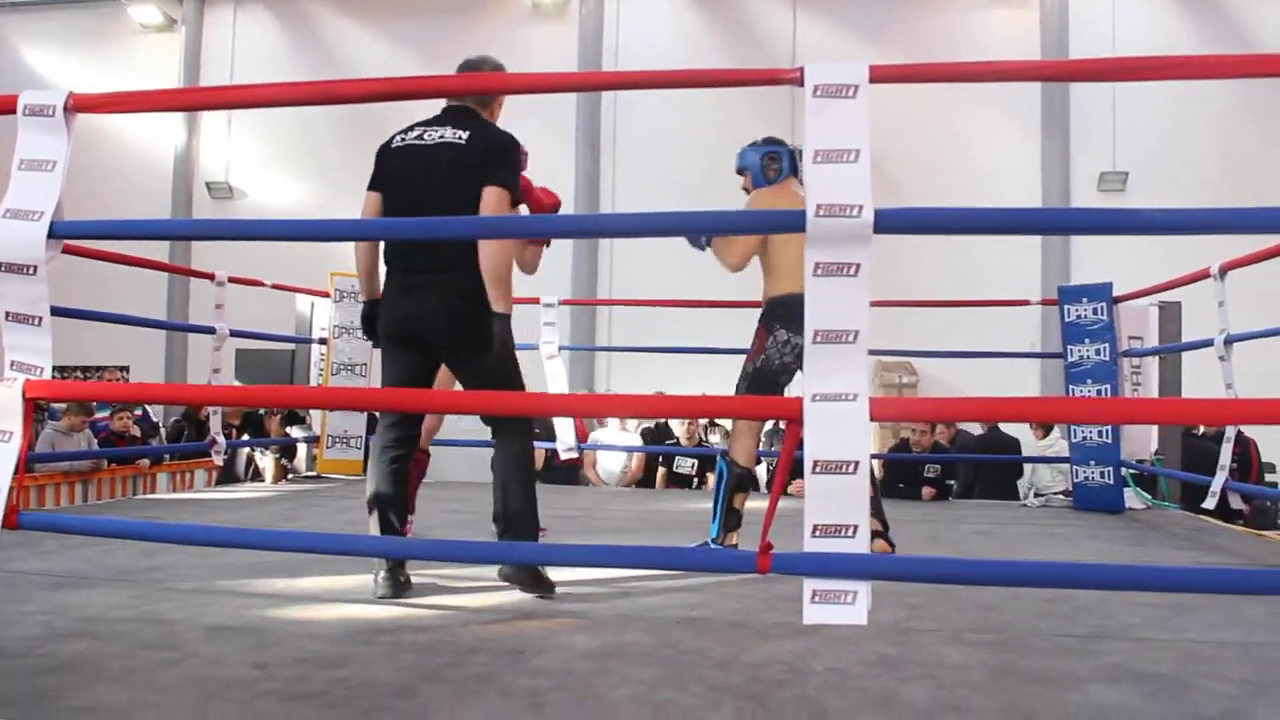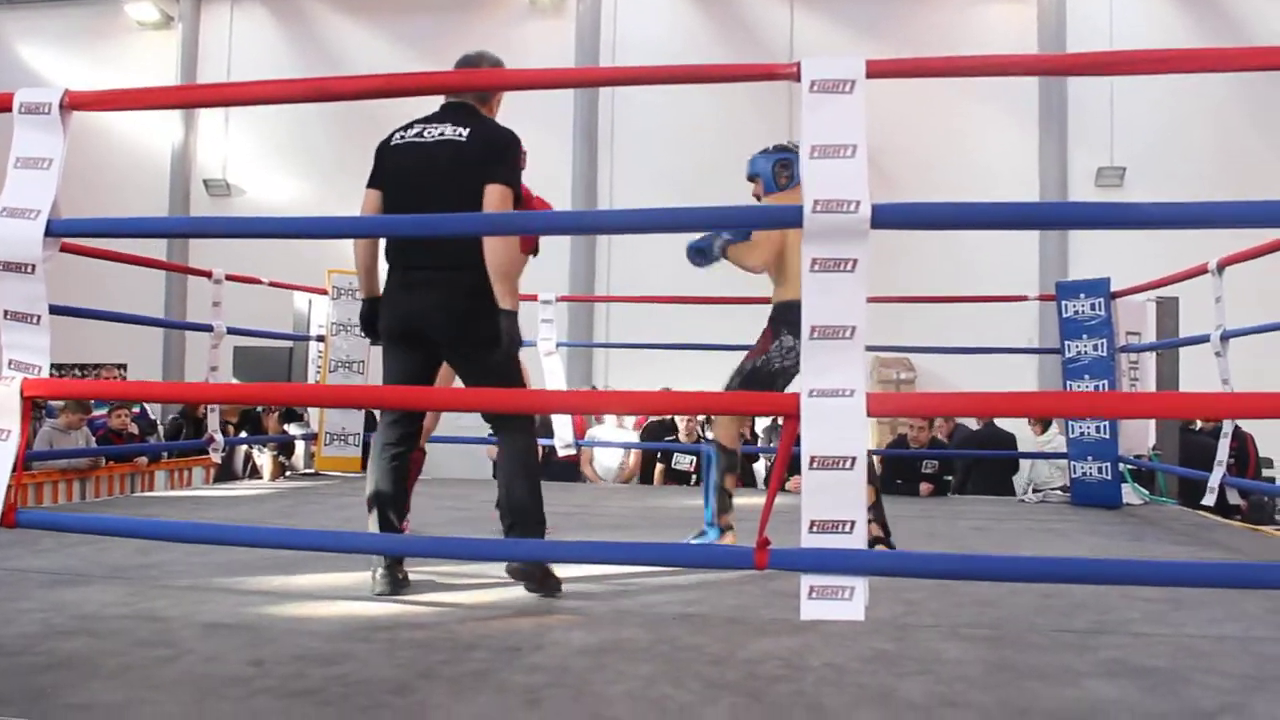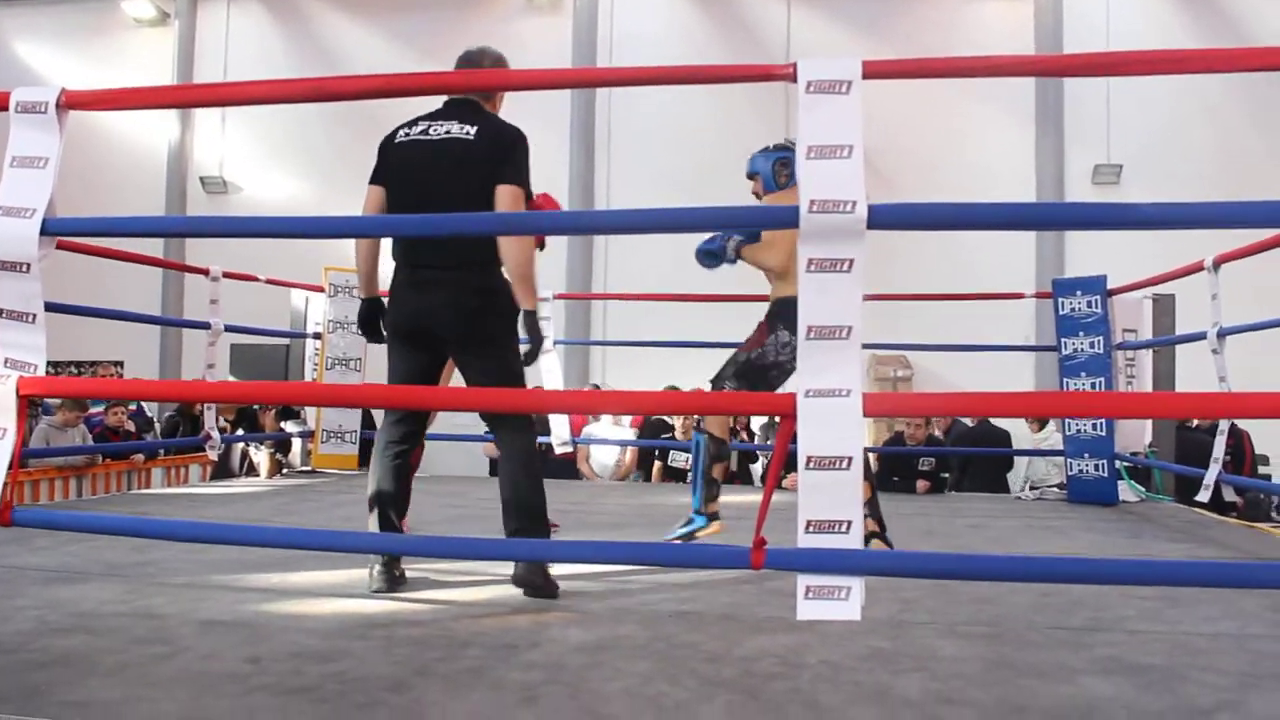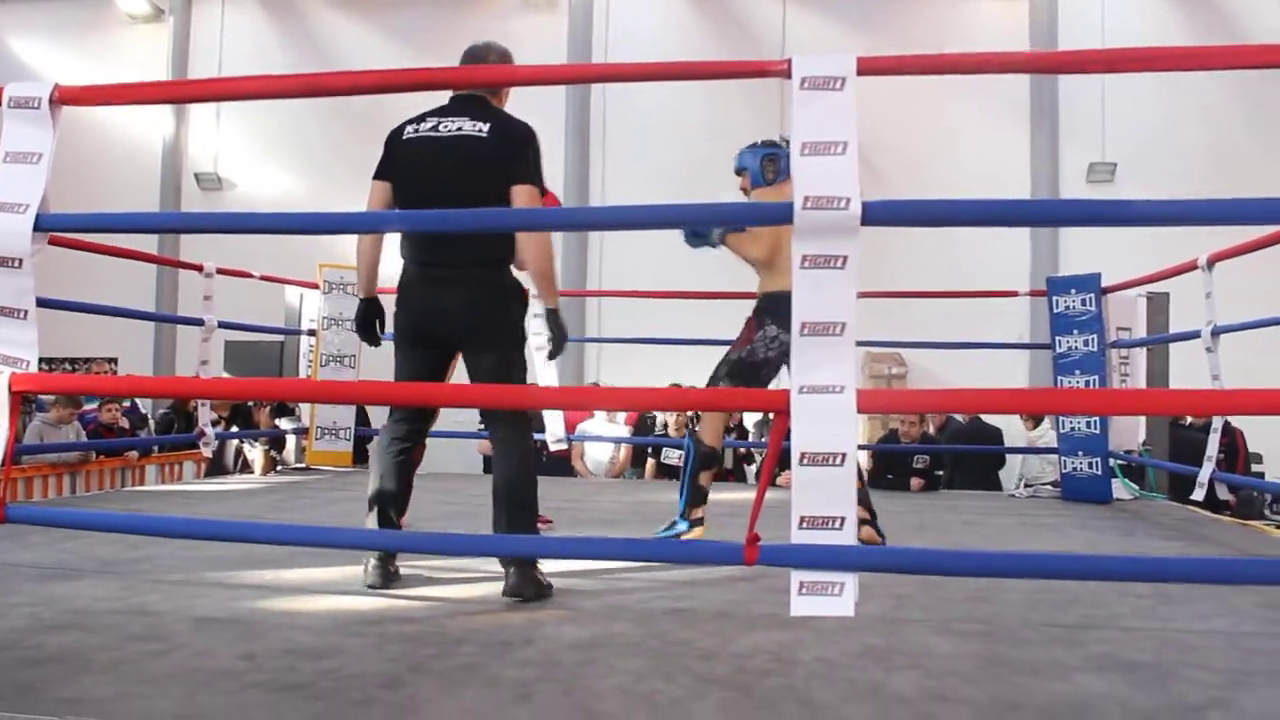
dt=0.1s
person 1, frame 1
left shoulder: (396, 144)
right shoulder: (495, 143)
left elbow: (366, 230)
right elbow: (491, 230)
left wrist: (371, 299)
right wrist: (501, 311)
left hip: (401, 303)
right hip: (463, 302)
left knee: (394, 430)
right knee: (510, 423)
left ankle: (388, 564)
person 1, frame 2
left shoulder: (395, 140)
right shoulder: (496, 140)
left elbow: (366, 228)
right elbow: (495, 226)
left wrist: (371, 297)
right wrist: (508, 309)
left hip: (403, 301)
right hip: (466, 301)
left knee: (396, 428)
right knee: (513, 424)
left ankle: (386, 561)
right ankle: (526, 554)
person 1, frame 3
left shoulder: (398, 137)
right shoulder: (503, 137)
right elbow: (509, 226)
left wrist: (370, 297)
right wrist: (528, 308)
left hip: (410, 300)
right hip: (476, 299)
left knee: (398, 426)
right knee: (512, 426)
left ankle: (384, 558)
right ankle: (528, 556)
person 1, frame 4
left shoulder: (405, 134)
right shoulder: (512, 135)
left elbow: (373, 223)
right elbow: (530, 226)
left wrist: (367, 297)
right wrist: (552, 306)
left hip: (419, 297)
right hip: (487, 297)
left knee: (403, 422)
right knee: (510, 429)
left ankle: (379, 554)
right ankle: (520, 567)
person 2, frame 1
left shoulder: (765, 199)
left elbow: (735, 259)
left wrist: (710, 235)
left hip: (785, 318)
left knee: (746, 423)
left ankle: (724, 539)
person 2, frame 2
left shoulder: (778, 206)
left elbow: (761, 261)
left wrist: (725, 246)
right wrist: (747, 240)
left hip: (793, 323)
left knee: (728, 412)
left ankle: (721, 527)
person 2, frame 3
left shoulder: (778, 203)
left elbow: (776, 261)
left wrist: (735, 247)
right wrist: (749, 243)
left hip: (789, 319)
left ankle: (705, 513)
right ankle: (873, 531)
person 2, frame 4
left shoulder: (768, 199)
left elbow: (760, 251)
left wrist: (721, 234)
right wrist: (739, 237)
left hip: (778, 314)
left knee: (716, 407)
left ankle: (690, 518)
